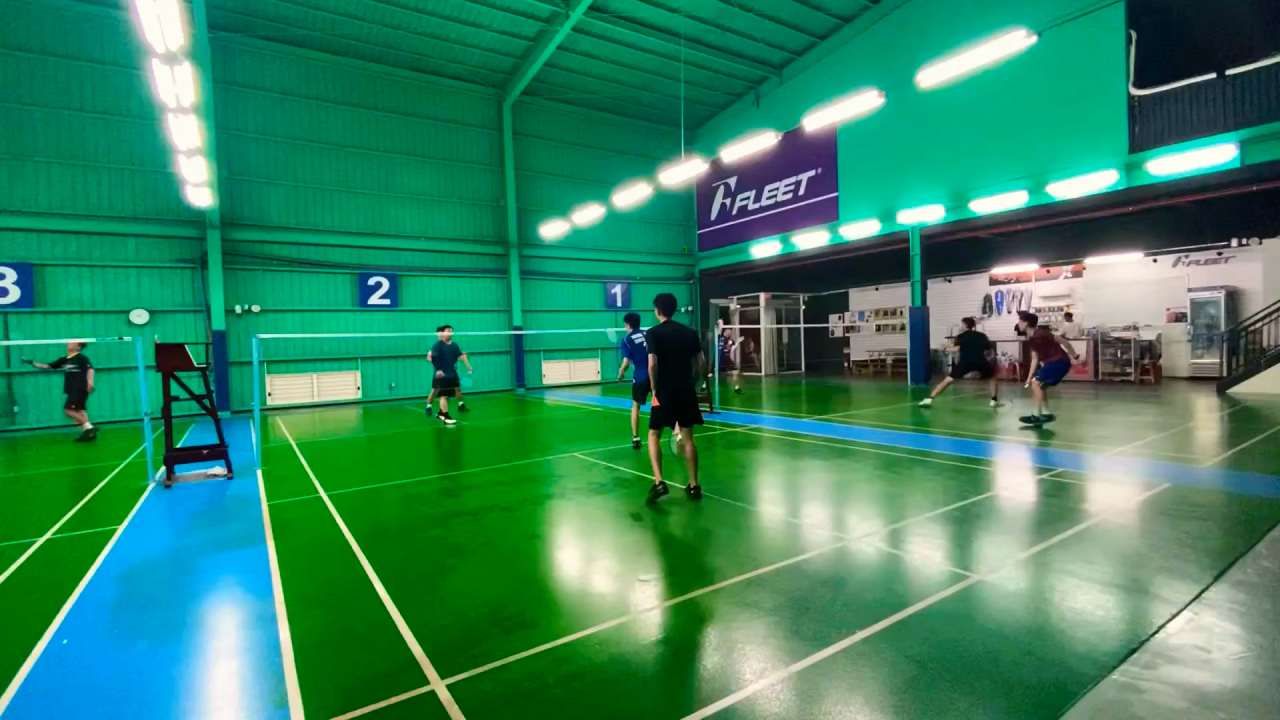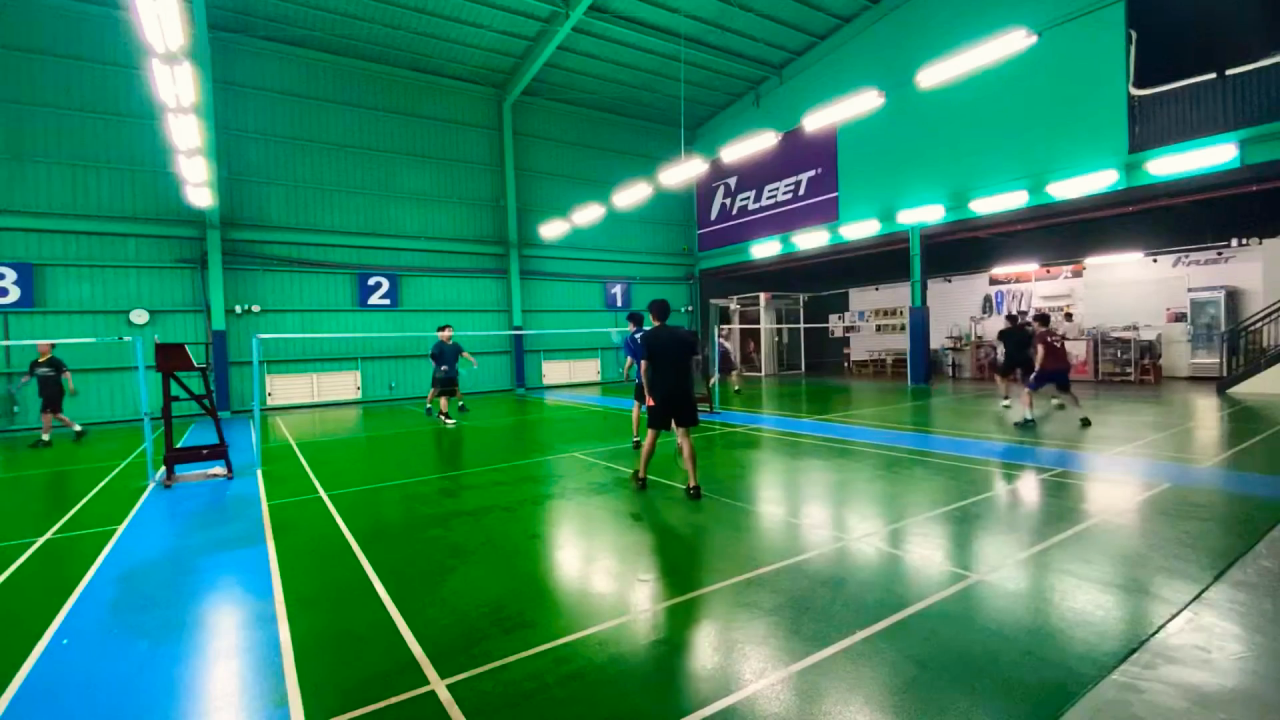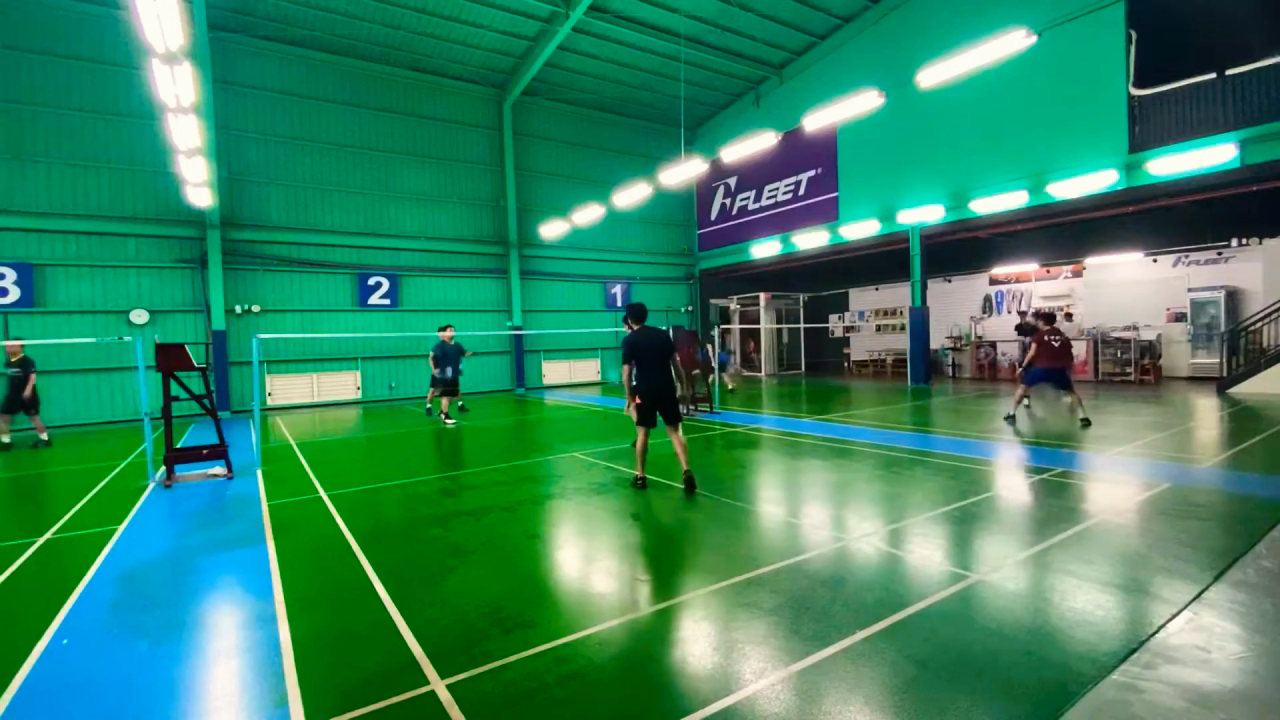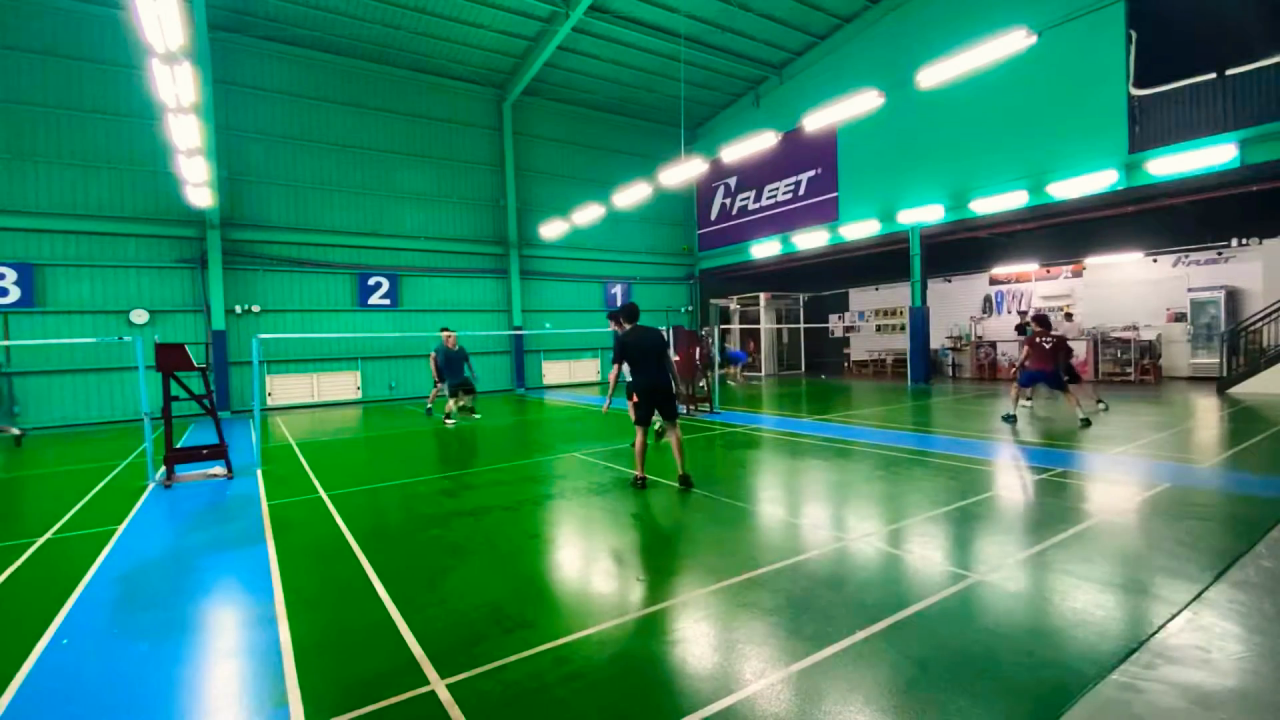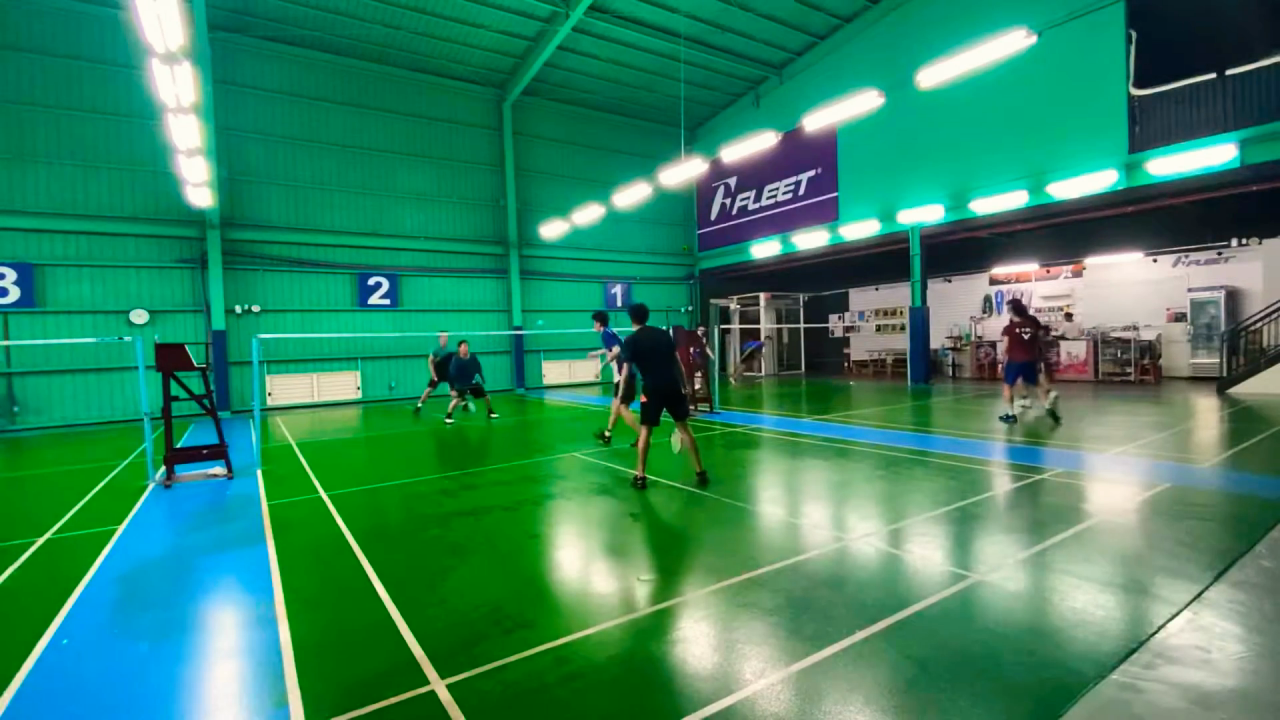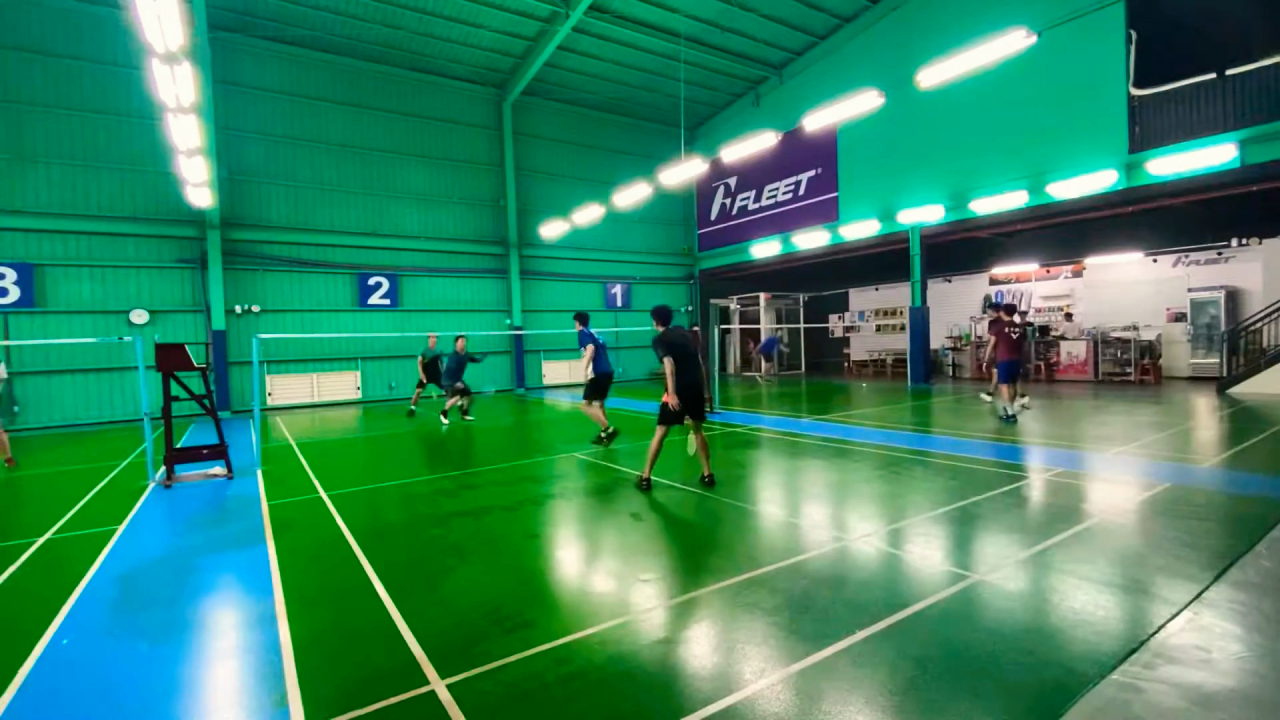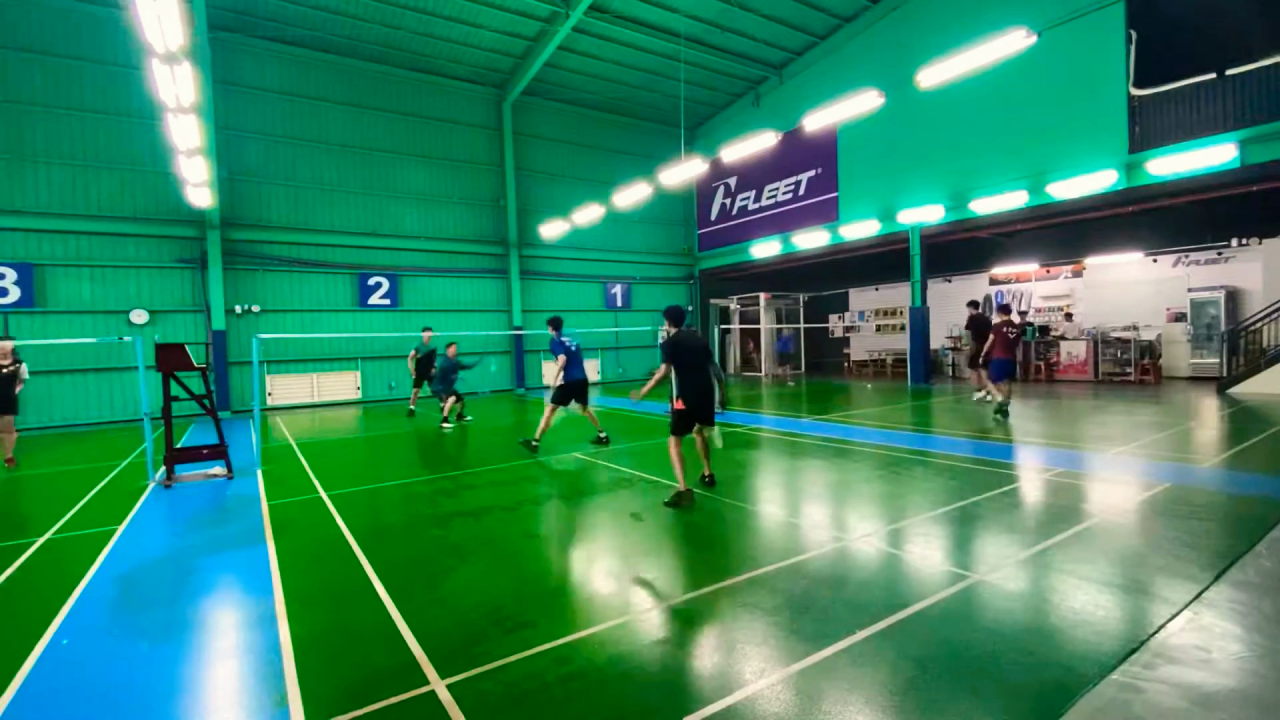
dt=0.3s
person 1, frame 1
left shoulder: (654, 333)
right shoulder: (689, 333)
left elbow: (652, 364)
right elbow: (700, 363)
left wrist: (654, 389)
left hip: (664, 392)
right hip: (686, 391)
left knee: (654, 436)
right knee: (687, 437)
left ankle: (659, 482)
right ankle: (694, 486)
person 1, frame 2
left shoulder: (647, 336)
right shoulder: (684, 335)
left elbow: (644, 368)
right elbow: (692, 366)
left wrist: (647, 392)
right wrist: (689, 388)
left hip: (659, 392)
right hip: (683, 391)
left knee: (652, 435)
right knee: (685, 437)
left ankle: (641, 476)
right ankle: (693, 485)
person 1, frame 3
left shoulder: (629, 340)
right shoulder: (663, 334)
left elbow: (627, 372)
right elbow: (675, 363)
left wrist: (628, 398)
left hip: (645, 390)
right hip: (667, 388)
left knee: (643, 433)
right knee: (674, 431)
left ankle: (640, 476)
right ankle: (686, 470)
person 1, frame 4
left shoulder: (622, 340)
right shoulder: (656, 333)
right elbow: (669, 361)
left wrist: (609, 398)
left hip: (642, 389)
right hip: (664, 386)
left knee: (641, 432)
right knee: (673, 428)
left ankle: (640, 476)
right ankle: (682, 473)
person 1, frame 5
left shoulder: (631, 341)
right shoulder: (663, 334)
left elbow: (626, 370)
right elbow: (677, 362)
right wrist: (684, 387)
left hip: (652, 389)
right hip: (673, 387)
left knee: (645, 432)
right knee: (684, 428)
left ankle: (640, 476)
right ankle: (700, 471)
person 1, frame 6
left shoulder: (660, 339)
right shoulder: (685, 335)
left elbow: (669, 365)
right elbow: (699, 364)
left wrist: (672, 393)
right wrist: (703, 391)
left hip: (678, 390)
right hip: (696, 388)
left knee: (660, 433)
right knee: (697, 430)
left ankle: (645, 477)
right ankle: (707, 474)
person 1, frame 7
left shoulder: (670, 342)
right shoulder: (698, 339)
left elbow: (663, 372)
right elbow: (716, 368)
left wrist: (643, 391)
right wrist: (722, 393)
left hip: (688, 396)
right hip: (707, 393)
left knee: (674, 442)
right knee: (699, 432)
left ankle: (684, 490)
right ankle: (708, 474)
